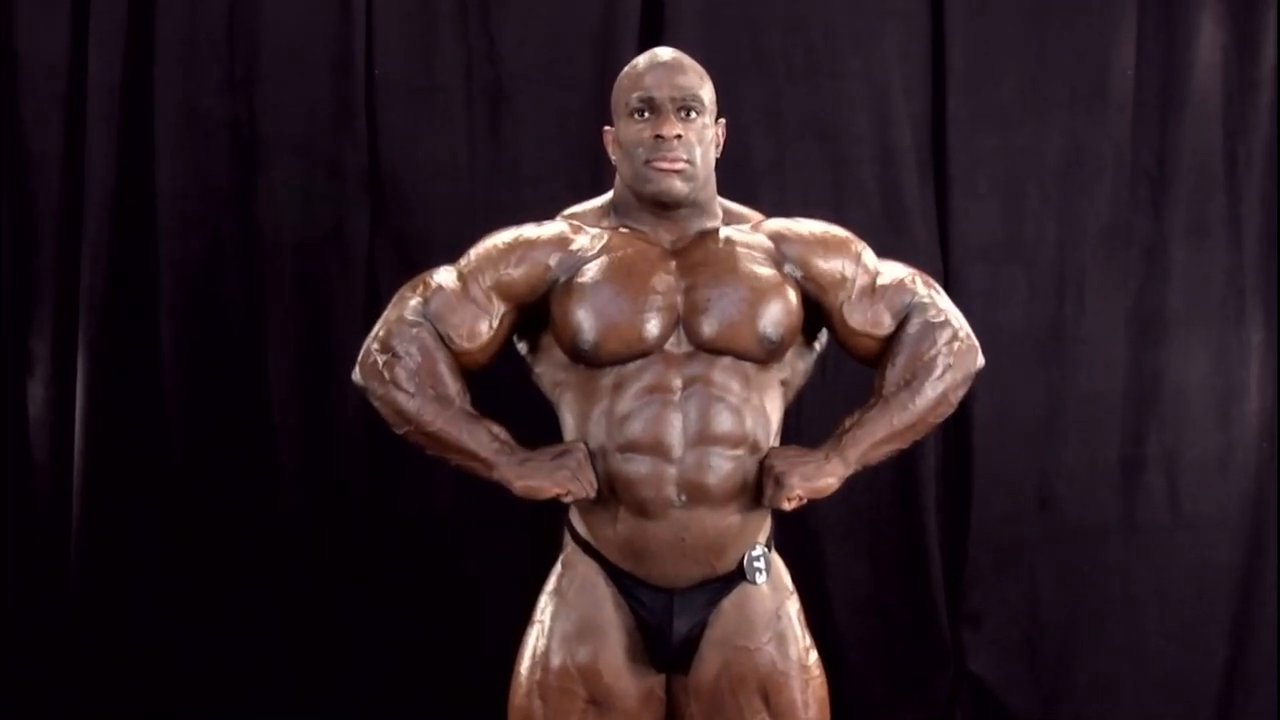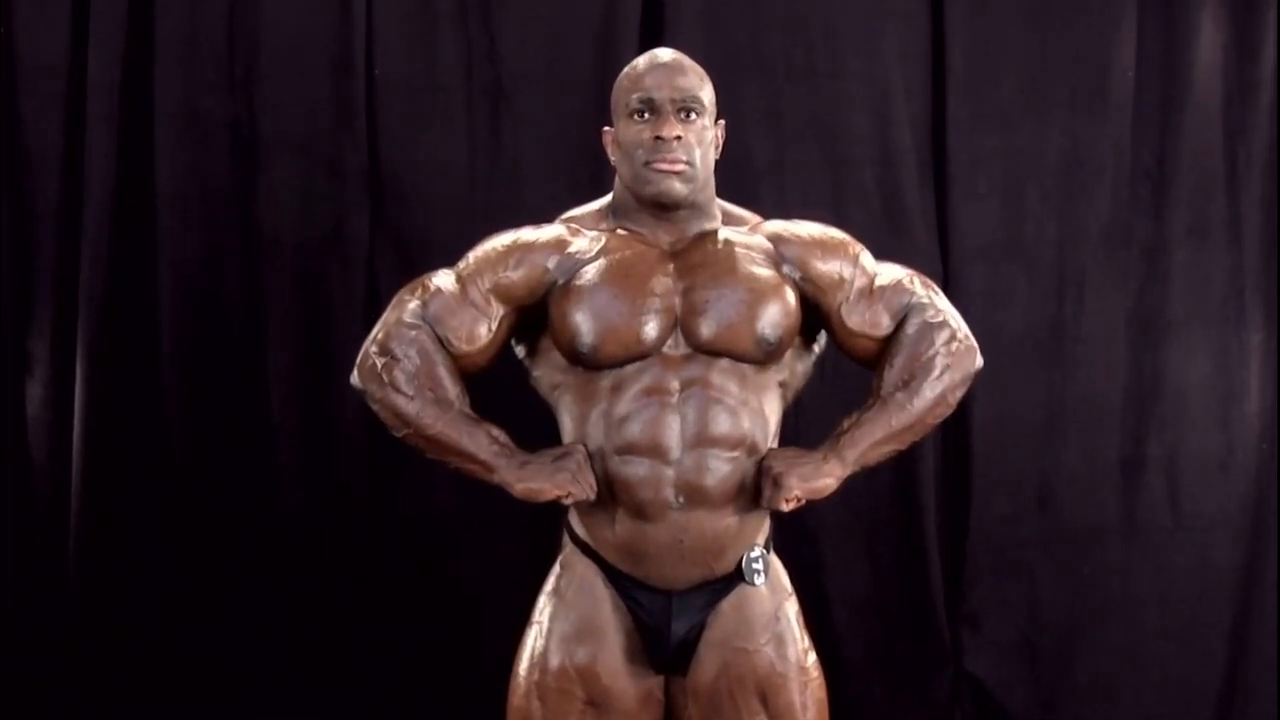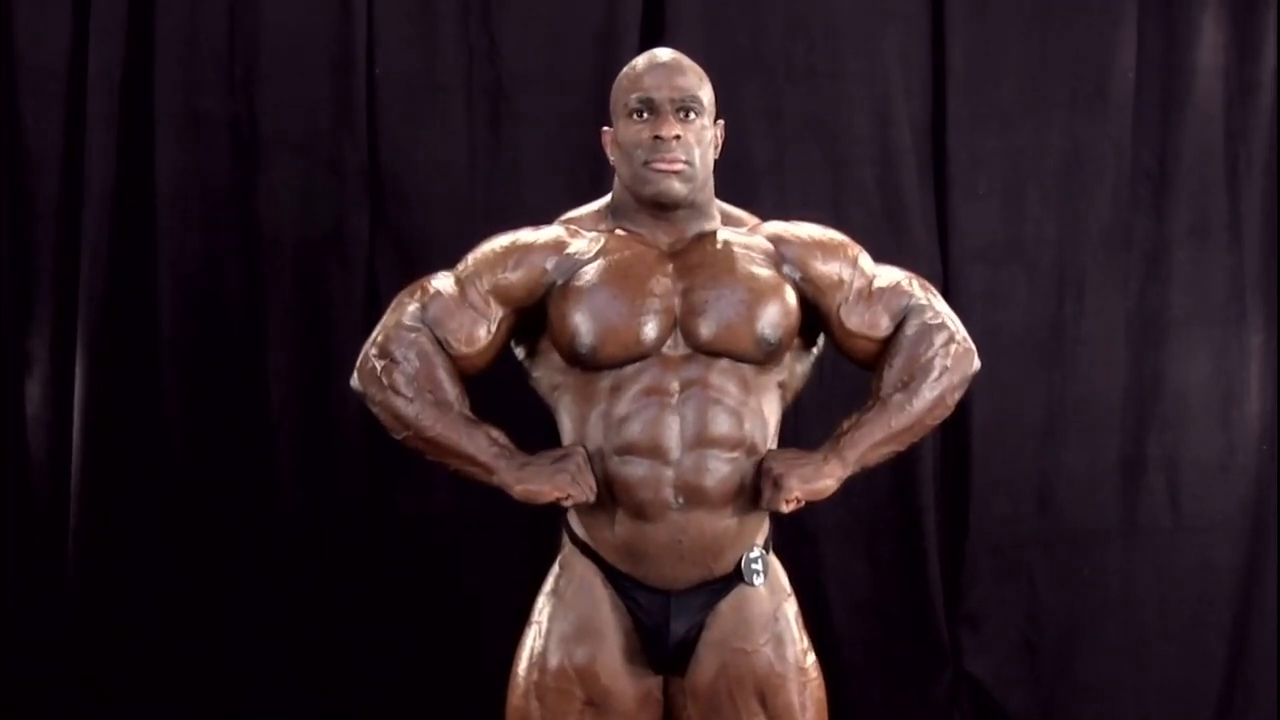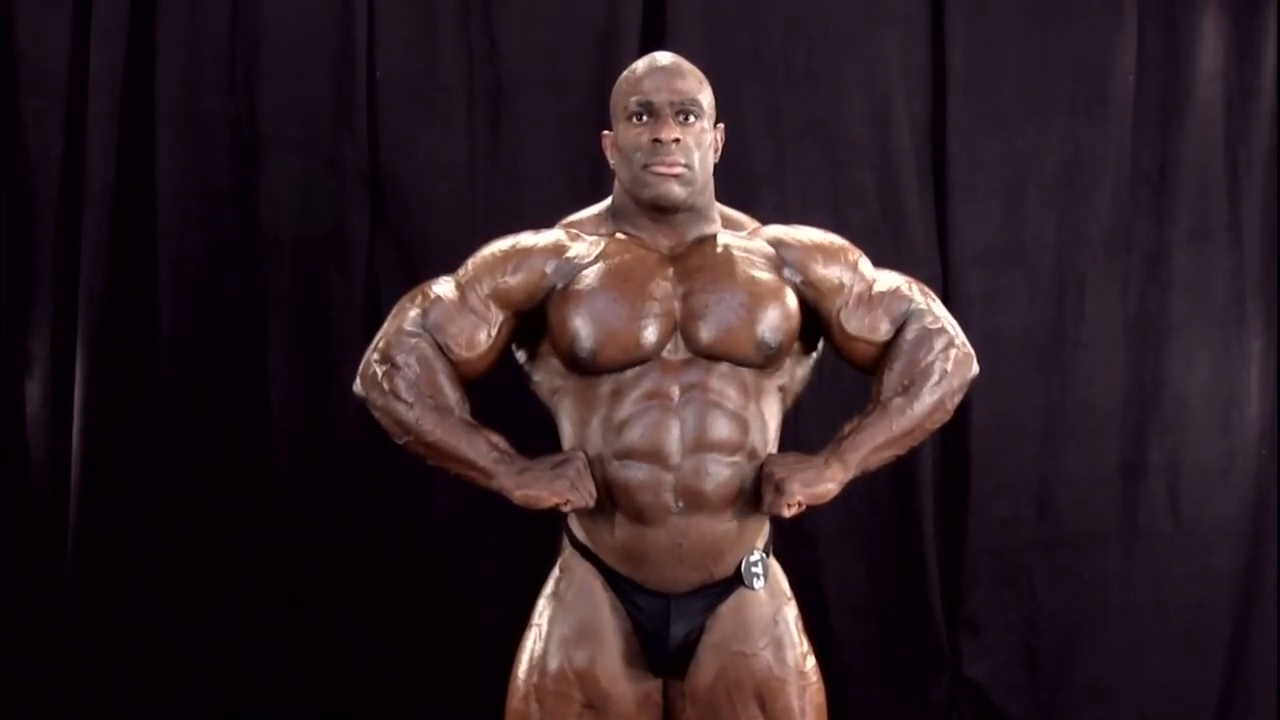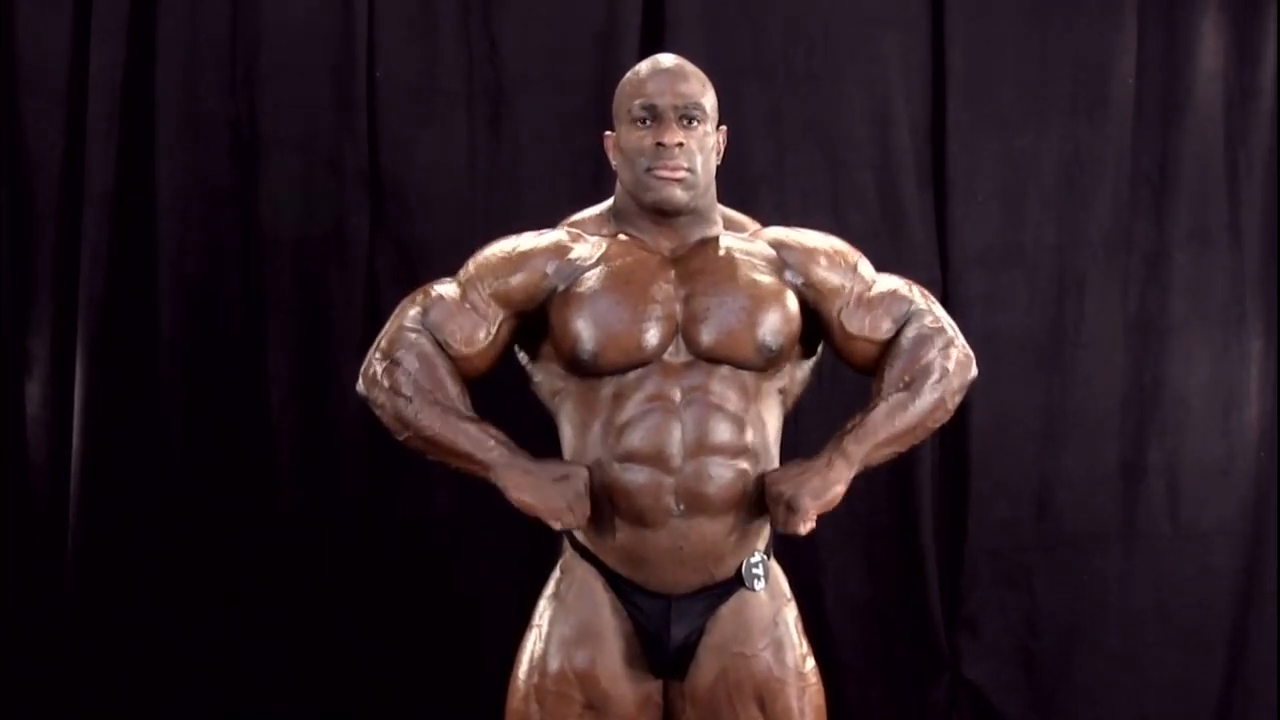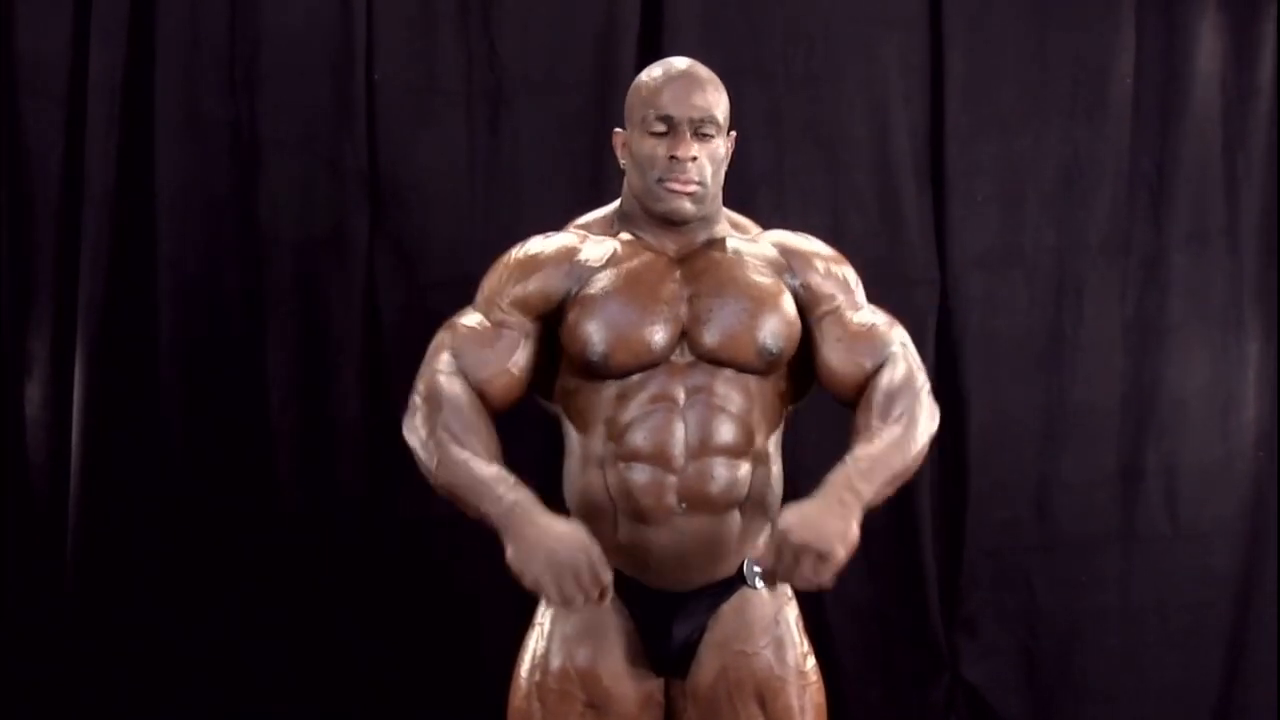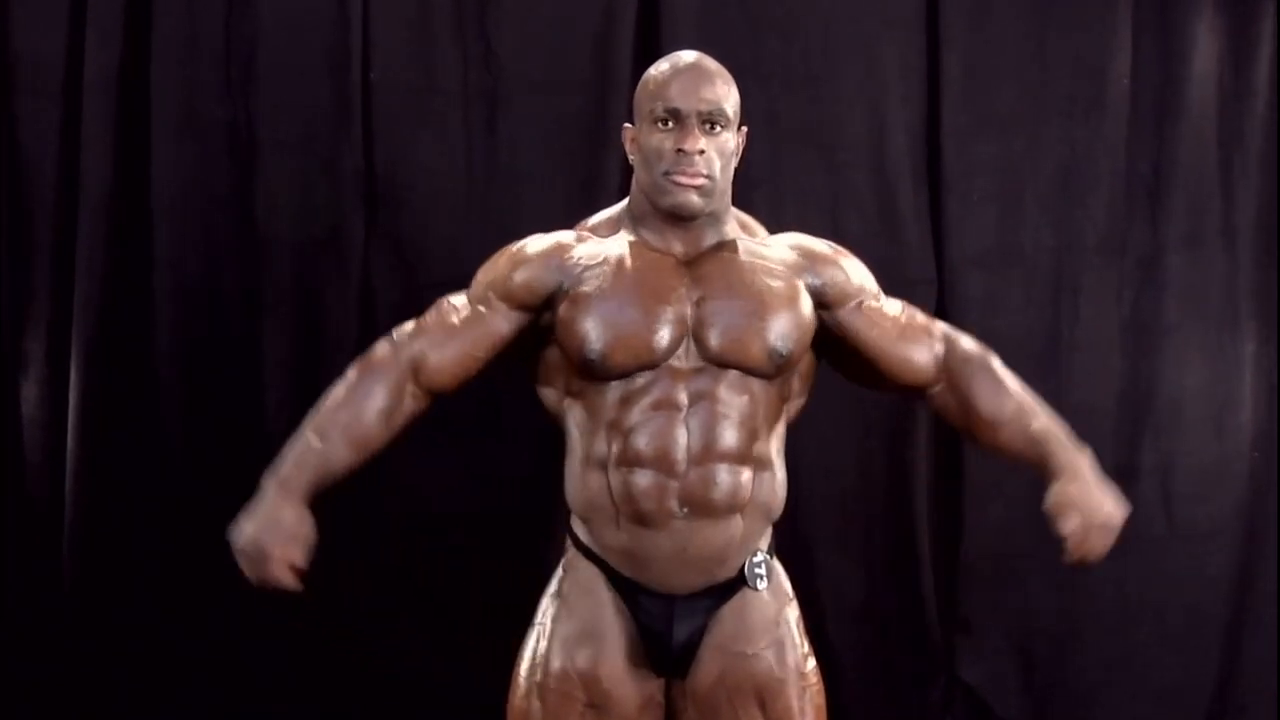
dt=0.3s
person 1, frame 1
left shoulder: (794, 254)
right shoulder: (548, 255)
left elbow: (946, 342)
right elbow: (393, 350)
left wrist: (838, 456)
right wrist: (508, 460)
left hip: (745, 594)
right hip: (598, 593)
person 1, frame 2
left shoulder: (794, 256)
right shoulder: (545, 259)
left elbow: (945, 344)
right elbow: (392, 355)
left wrist: (837, 458)
right wrist: (508, 463)
left hip: (745, 595)
right hip: (597, 596)
person 1, frame 3
left shoulder: (793, 257)
right shoulder: (545, 260)
left elbow: (942, 344)
right elbow: (392, 357)
left wrist: (834, 459)
right wrist: (508, 464)
left hip: (743, 596)
right hip: (595, 595)
person 1, frame 4
left shoulder: (794, 261)
right shoulder: (544, 263)
left elbow: (942, 349)
right elbow: (393, 362)
left wrist: (837, 463)
right wrist: (508, 470)
left hip: (743, 600)
right hip: (596, 599)
person 1, frame 5
left shoulder: (795, 263)
right shoulder: (543, 265)
left elbow: (942, 353)
right elbow: (394, 364)
left wrist: (841, 461)
right wrist: (505, 465)
left hip: (743, 603)
right hip: (595, 600)
person 1, frame 6
left shoulder: (797, 268)
right shoulder: (551, 268)
left elbow: (903, 391)
right elbow: (439, 402)
left wrist: (843, 499)
right wrist: (519, 517)
left hip: (746, 603)
right hip: (596, 602)
person 1, frame 7
left shoulder: (802, 272)
right shoulder: (558, 268)
left elbow: (944, 362)
right elbow: (407, 367)
left wrist: (1063, 458)
right wrist: (289, 485)
left hip: (745, 603)
right hip: (598, 599)
